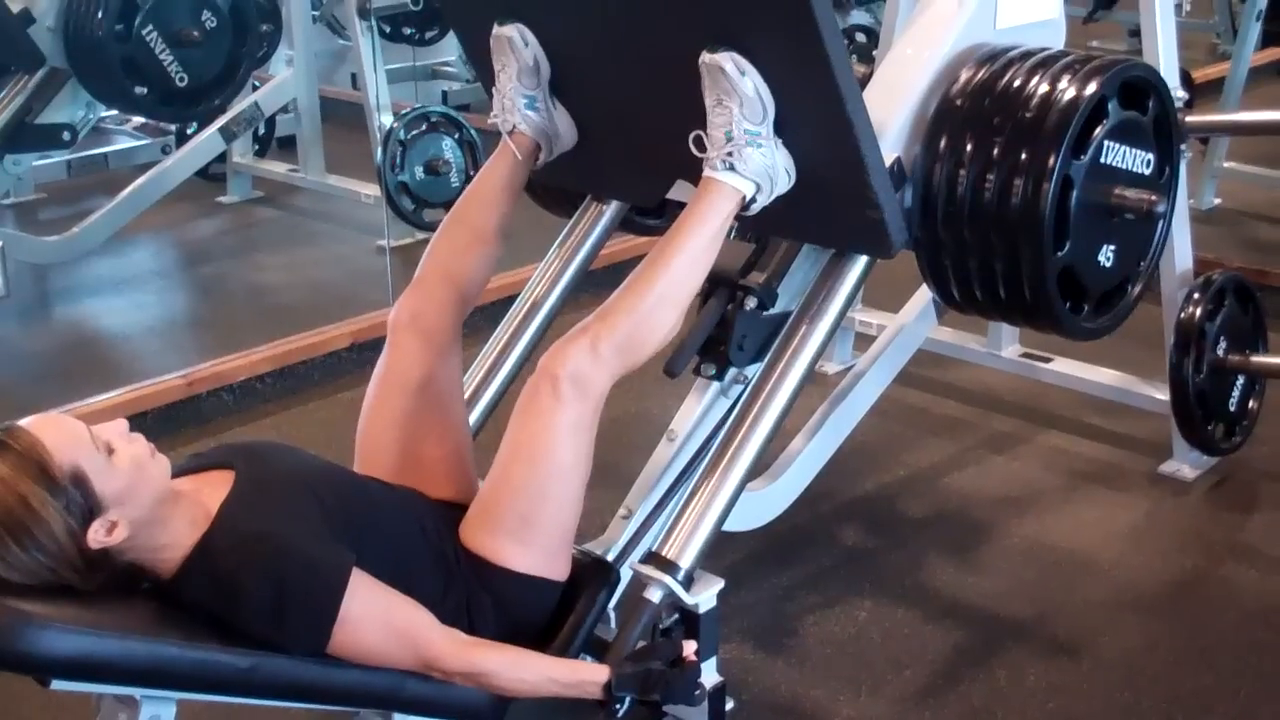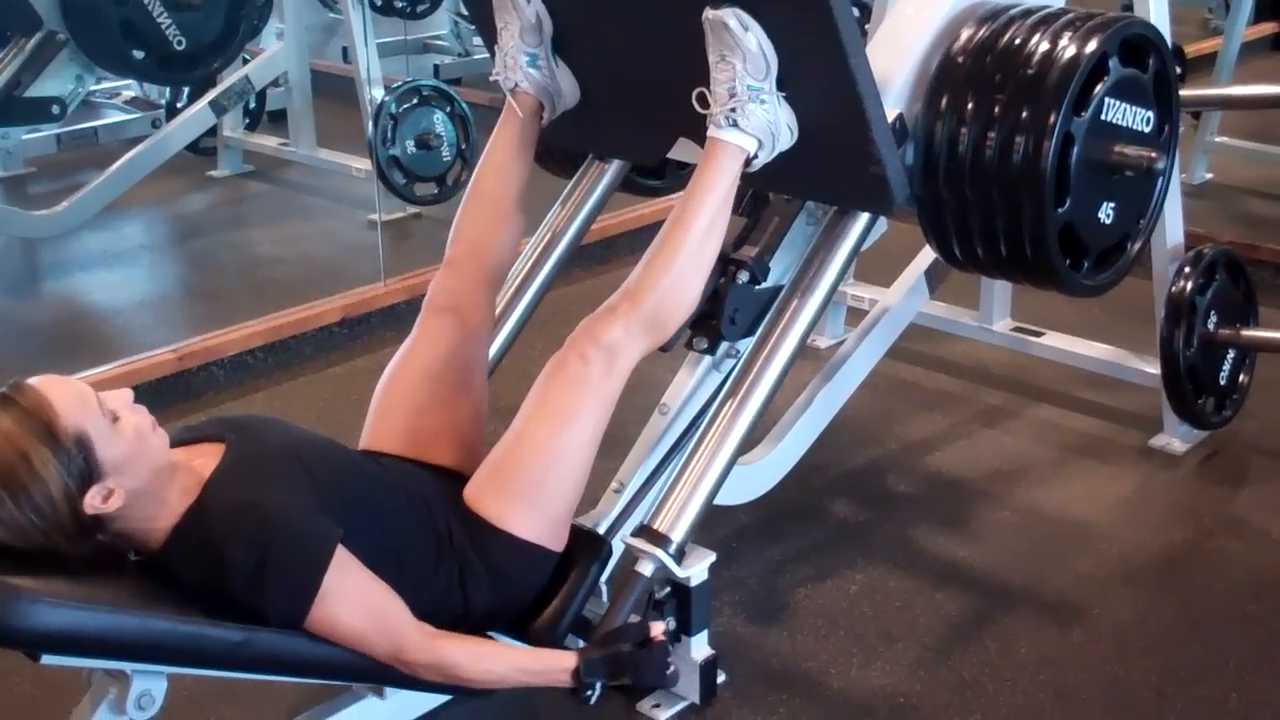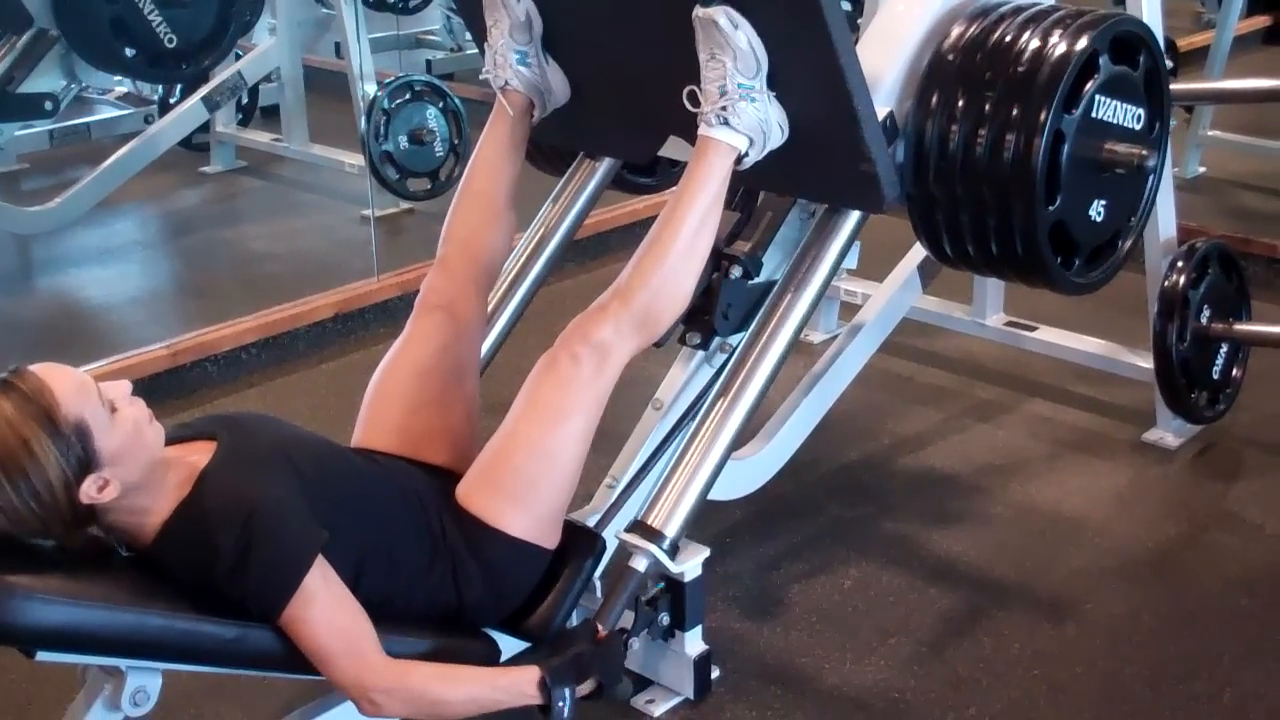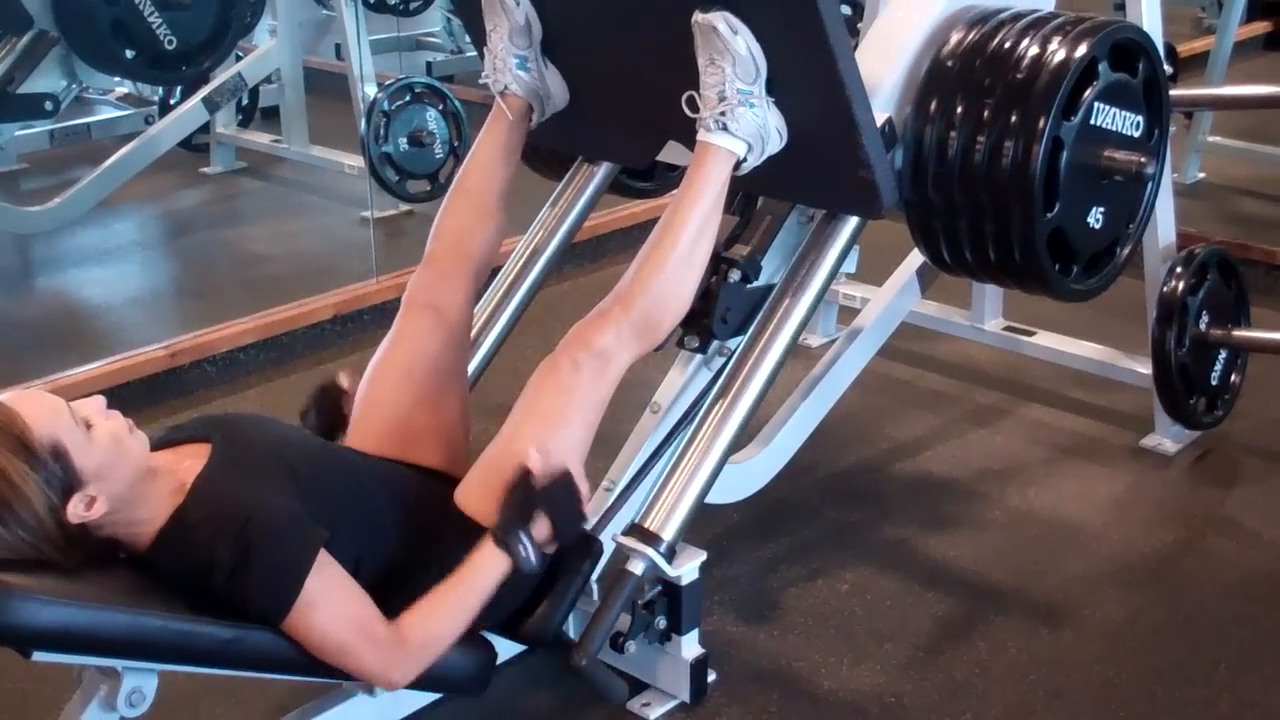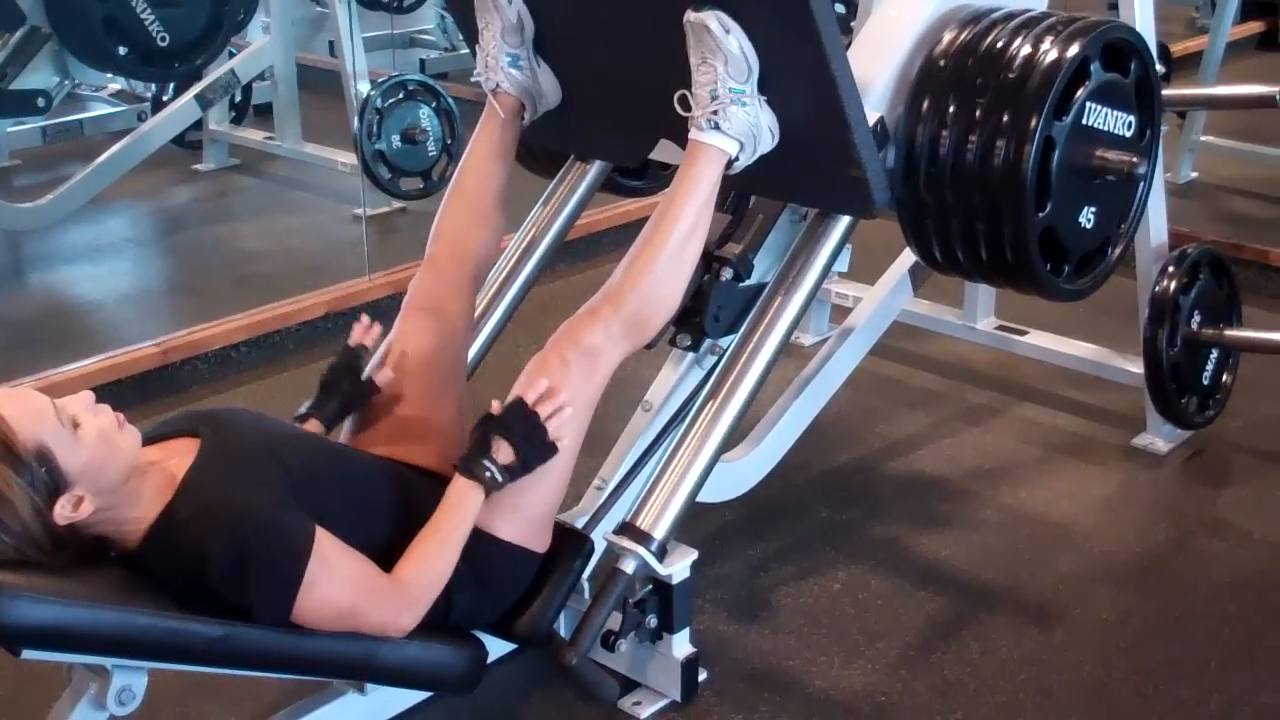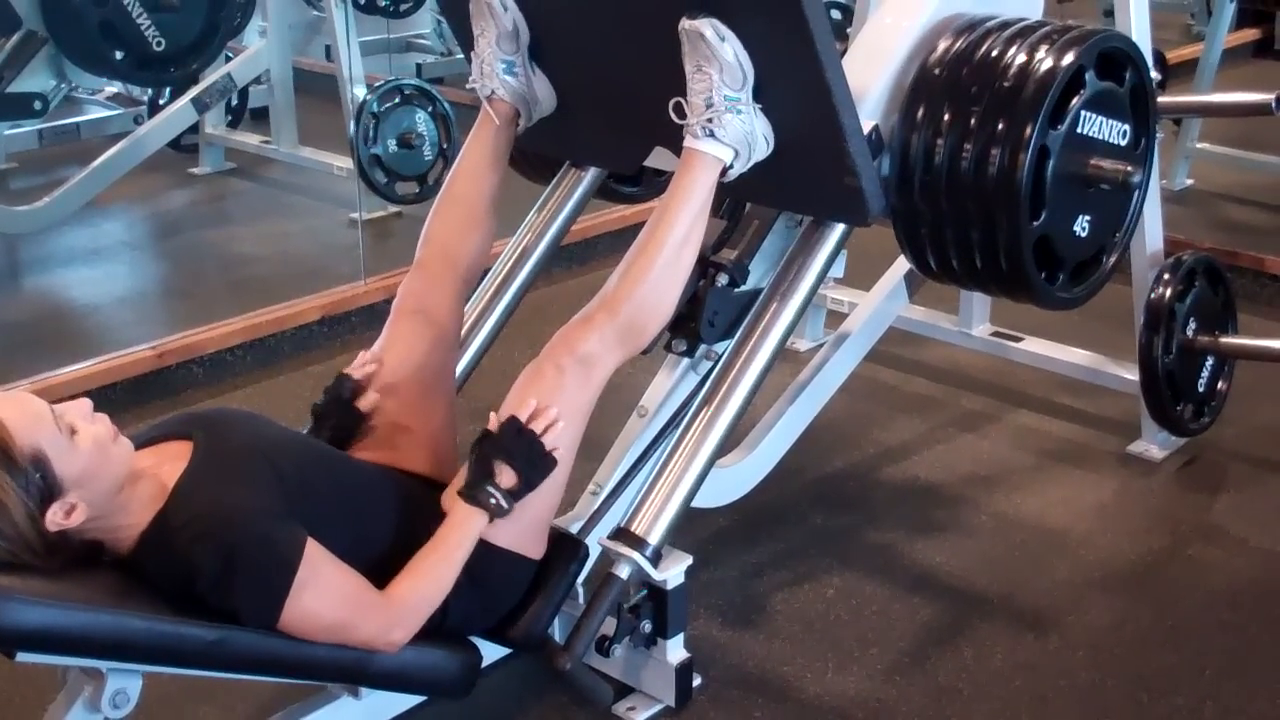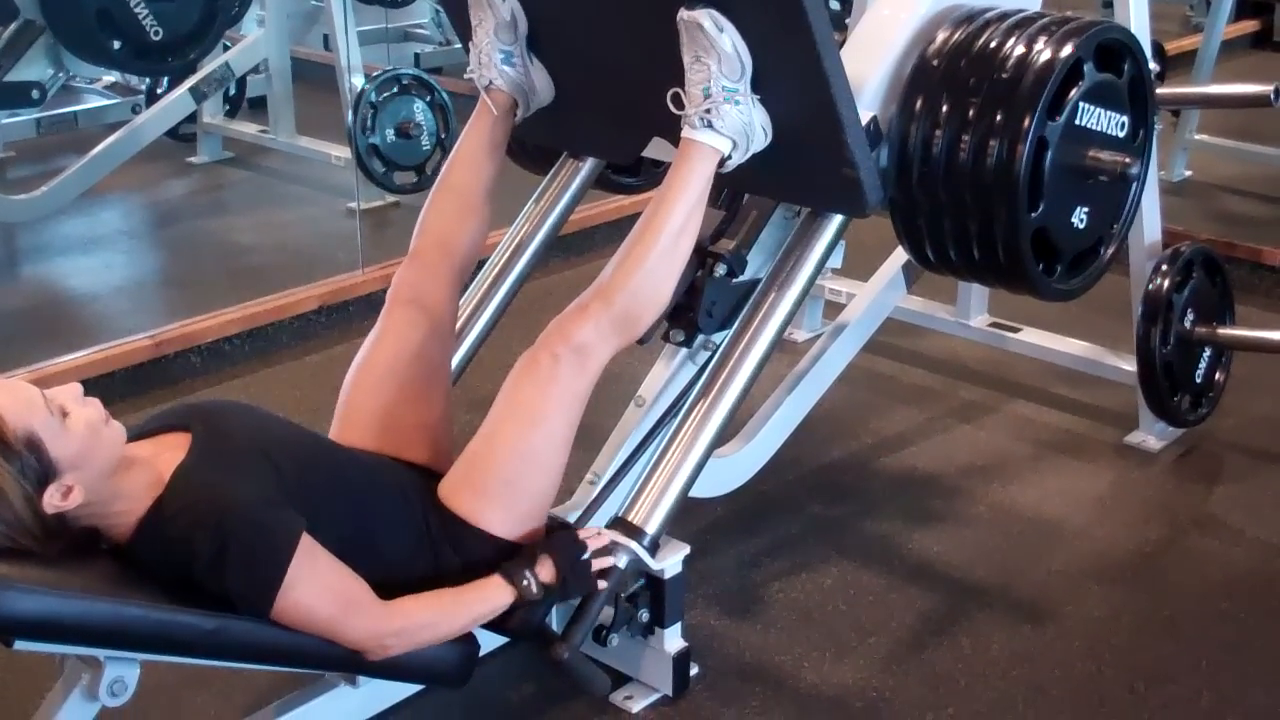
dt=0.3s
person 1, frame 1
left shoulder: (169, 500)
right shoulder: (265, 563)
right elbow: (449, 658)
right wrist: (623, 683)
left hip: (418, 526)
right hip: (486, 591)
left knee: (423, 315)
right knee: (575, 365)
left ankle: (525, 134)
right ankle: (733, 176)
person 1, frame 2
left shoulder: (163, 479)
right shoulder: (252, 531)
right elbow: (420, 651)
right wrist: (593, 666)
left hip: (412, 495)
right hip: (478, 560)
left knee: (459, 294)
right knee: (608, 339)
left ankle: (528, 99)
right ankle: (736, 136)
person 1, frame 3
left shoulder: (158, 472)
right shoulder: (243, 525)
left hip: (400, 491)
right hip: (469, 559)
left knee: (451, 294)
right knee: (597, 339)
left ankle: (518, 94)
right ankle: (726, 134)
person 1, frame 4
left shoulder: (157, 469)
right shoulder: (239, 530)
right elbow: (390, 659)
left wrist: (312, 425)
right wrist: (512, 542)
left hip: (395, 494)
right hip: (456, 552)
left knee: (437, 293)
right knee: (599, 345)
left ankle: (516, 96)
right ankle: (725, 138)
person 1, frame 5
left shoulder: (147, 460)
right shoulder: (224, 531)
right elbow: (394, 608)
left wrist: (326, 411)
right wrist: (485, 474)
left hip: (395, 495)
right hip: (460, 567)
left knee: (441, 289)
right knee: (588, 341)
left ankle: (510, 93)
right ankle: (719, 134)
person 1, frame 6
left shoulder: (138, 467)
right shoulder: (216, 537)
right elbow: (385, 624)
left wrist: (328, 427)
right wrist: (487, 496)
left hip: (385, 498)
right hip: (458, 575)
left knee: (429, 295)
right knee: (582, 349)
left ankle: (504, 102)
right ankle: (712, 143)
person 1, frame 7
left shoulder: (131, 463)
right shoulder: (217, 524)
right elbow: (377, 634)
right wrist: (530, 579)
left hip: (384, 483)
right hip: (447, 548)
left knee: (424, 284)
right knee: (578, 336)
left ankle: (502, 93)
right ankle: (710, 136)
